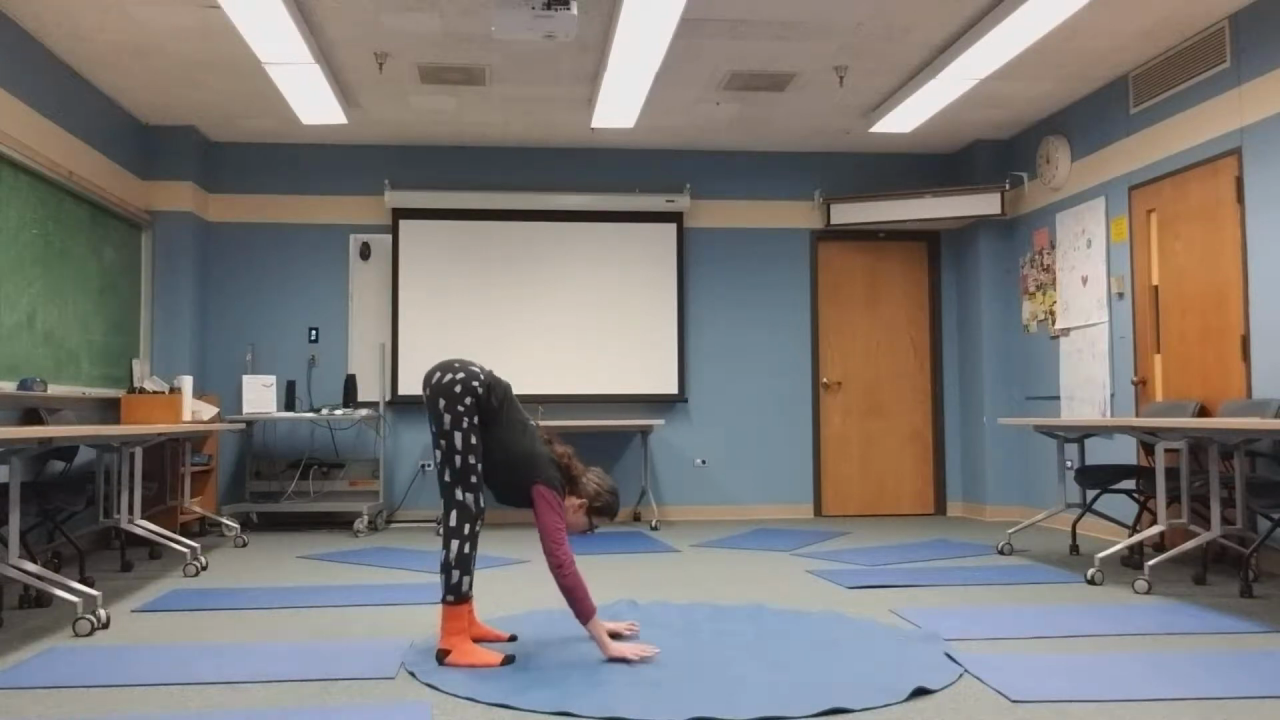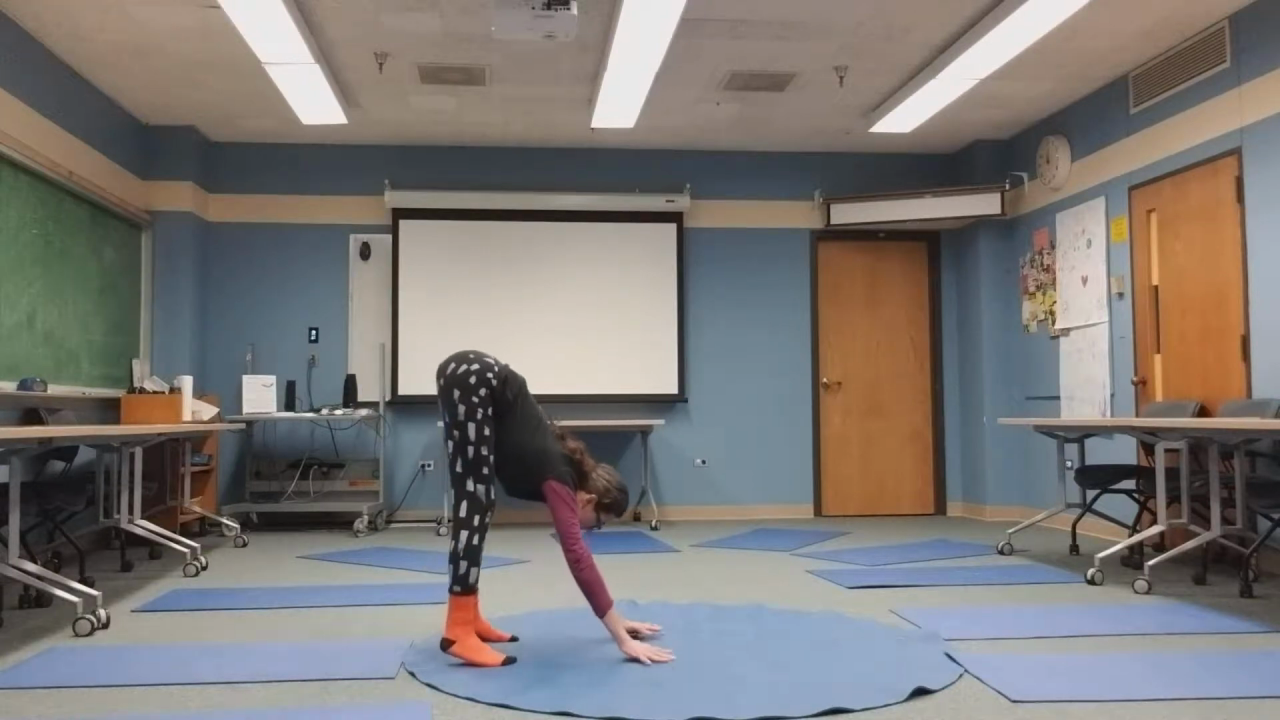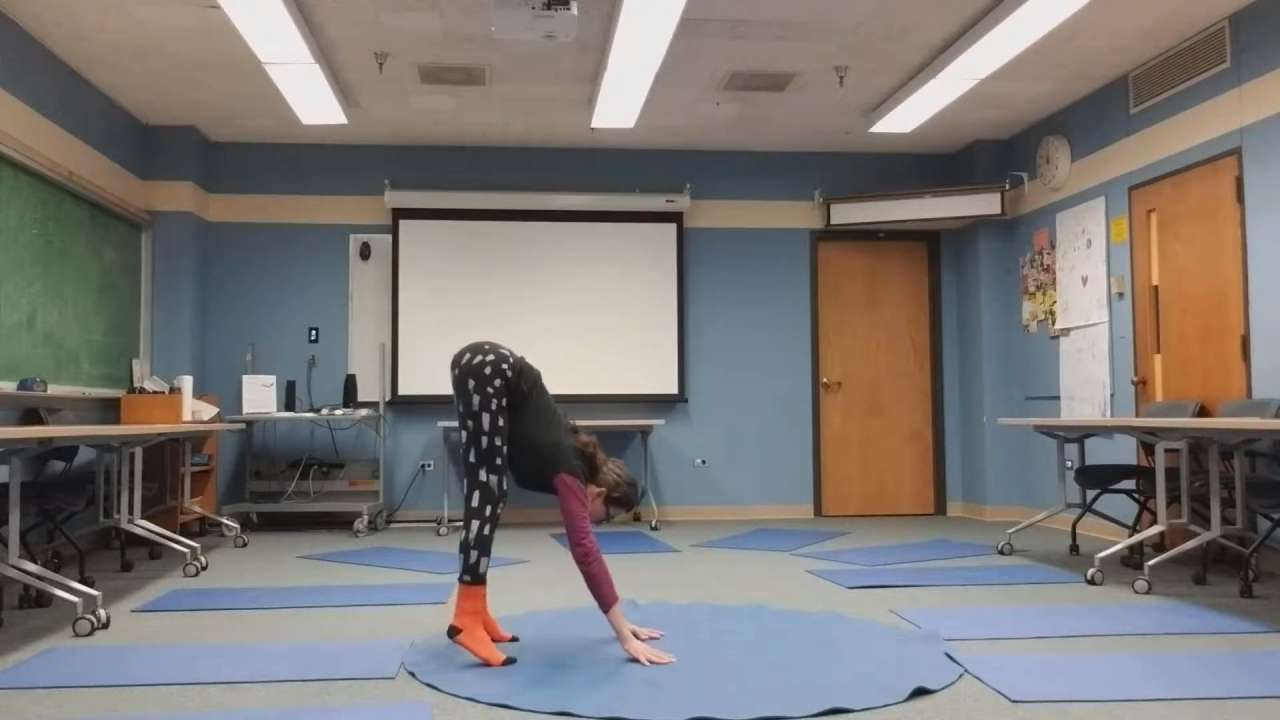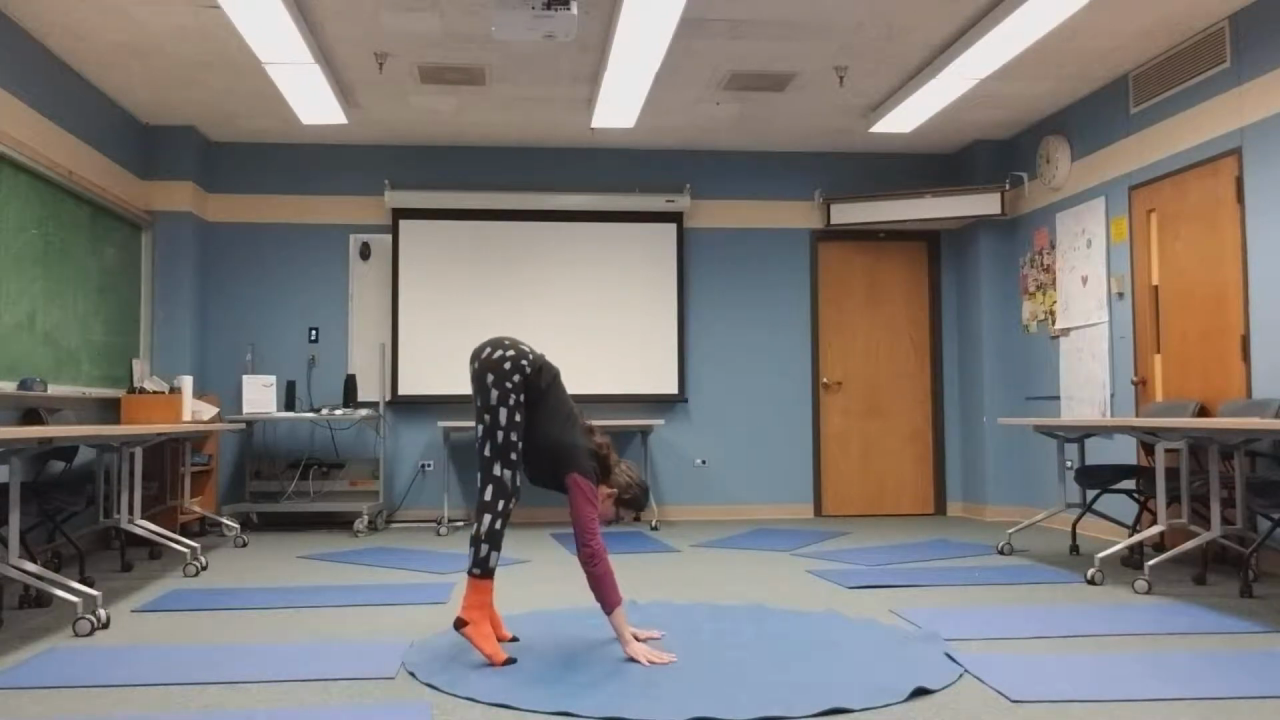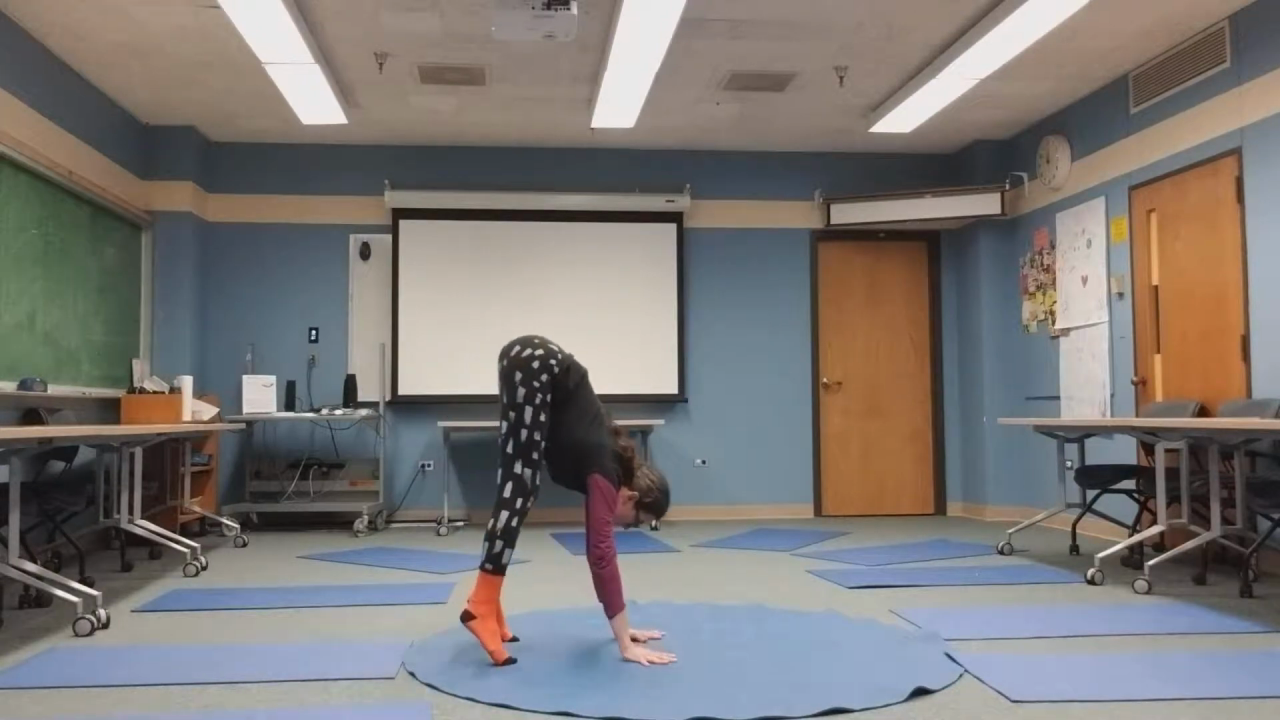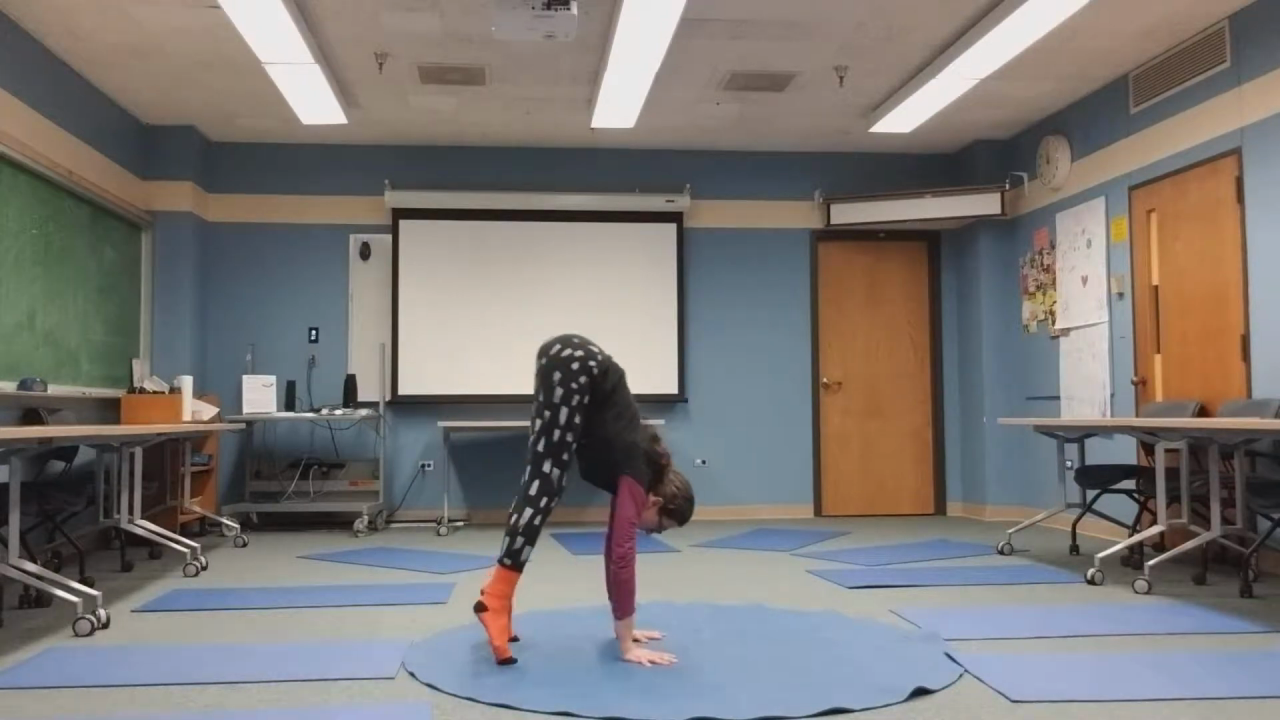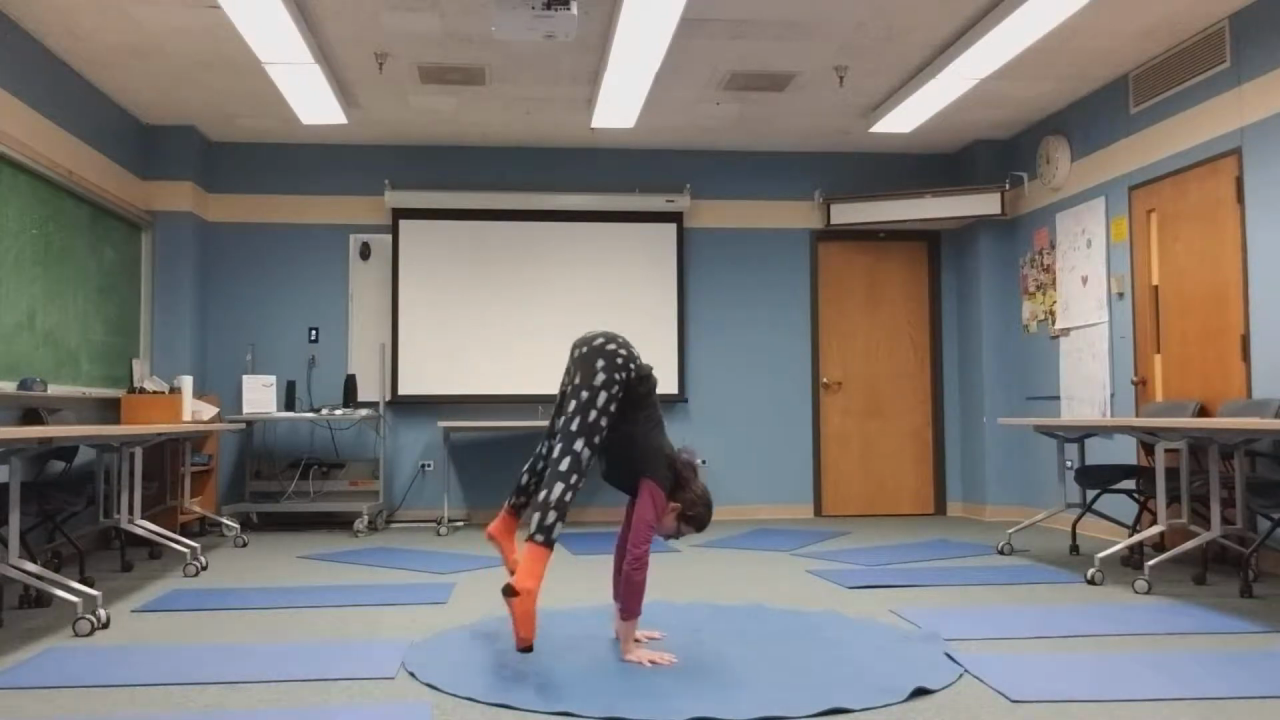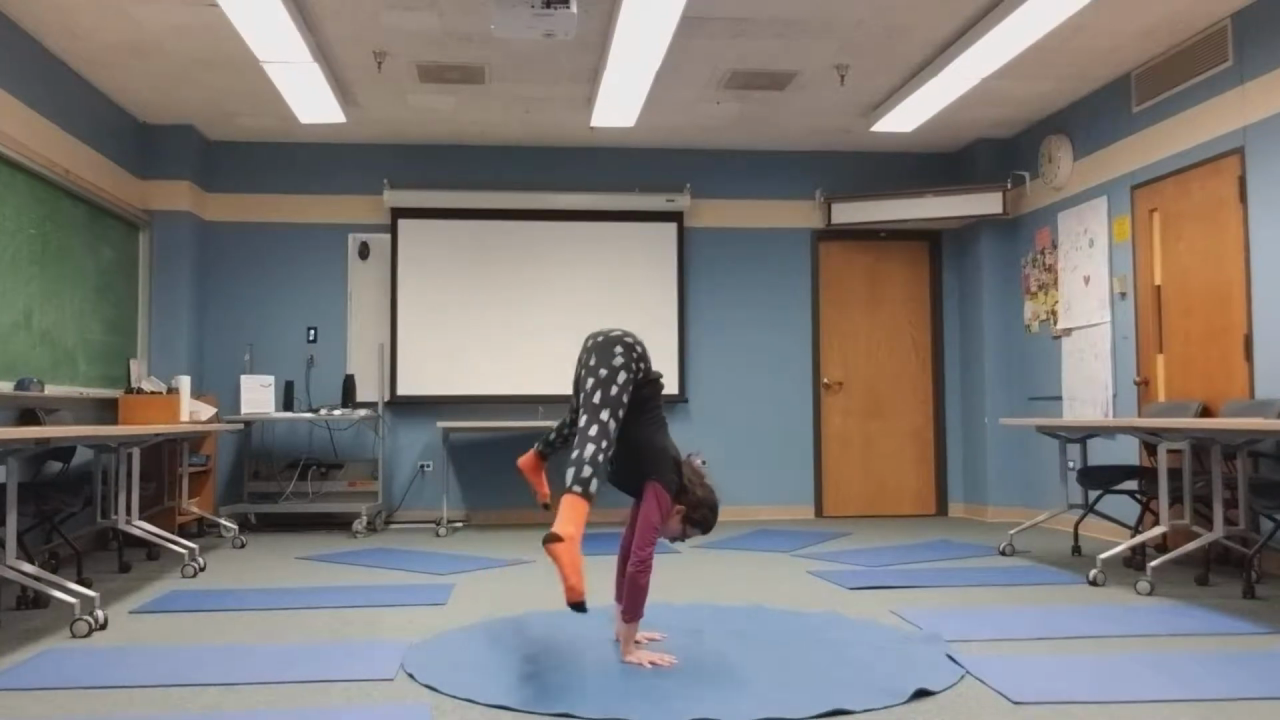
dt=0.2s
person 1, frame 1
left shoulder: (553, 475)
right shoulder: (546, 483)
left elbow: (560, 560)
right elbow: (561, 563)
left wrist: (598, 625)
right wrist: (604, 642)
left hip: (463, 388)
right hip: (458, 388)
left knee: (465, 511)
right knee: (465, 513)
left ankle: (463, 620)
right ankle: (454, 640)
person 1, frame 2
left shoulder: (564, 470)
right shoulder: (558, 478)
left elbow: (577, 554)
right elbow: (578, 558)
left wrist: (618, 624)
right wrist: (623, 639)
left hip: (476, 379)
right hip: (471, 378)
left knee: (477, 505)
right knee: (475, 505)
left ankle: (469, 618)
right ankle: (459, 630)
person 1, frame 3
left shoulder: (575, 466)
right shoulder: (570, 471)
left elbow: (584, 549)
right elbow: (586, 552)
left wrist: (623, 625)
right wrist: (625, 638)
left hip: (491, 370)
right hip: (484, 368)
left knee: (488, 495)
right knee: (487, 495)
left ankle: (477, 614)
right ankle: (467, 618)
person 1, frame 4
left shoulder: (586, 465)
right shoulder: (583, 470)
left elbow: (590, 549)
right elbow: (592, 552)
left wrist: (623, 628)
right wrist: (627, 641)
left hip: (512, 367)
right hip: (502, 365)
left knee: (501, 490)
right knee: (500, 491)
left ankle: (482, 609)
right ankle: (475, 612)
person 1, frame 5
left shoulder: (605, 468)
right shoulder: (606, 473)
left elbow: (599, 549)
right elbow: (602, 553)
left wrist: (622, 629)
right wrist: (625, 644)
right hip: (532, 363)
left knee: (519, 487)
right knee: (519, 488)
left ankle: (488, 605)
right ankle: (482, 606)
person 1, frame 6
left shoulder: (633, 473)
right shoulder: (637, 477)
left elbow: (616, 547)
right elbow: (622, 555)
left wrist: (624, 629)
right wrist: (626, 644)
left hip: (573, 362)
left knee: (541, 477)
right knee: (543, 483)
left ankle: (498, 591)
right ankle: (497, 601)
person 1, frame 7
left shoulder: (647, 479)
right shoulder: (658, 483)
left elbow: (626, 544)
right elbow: (635, 557)
left wrist: (623, 625)
right wrist: (627, 643)
left hip: (600, 357)
left knee: (558, 448)
right knee: (571, 462)
left ankle: (506, 524)
right ankle: (526, 584)
person 1, frame 8
left shoulder: (654, 483)
right shoulder: (663, 485)
left elbow: (630, 549)
right elbow: (640, 560)
left wrist: (623, 626)
right wrist: (628, 646)
left hip: (616, 353)
left knee: (582, 424)
left ankle: (534, 461)
right ankle: (565, 534)
